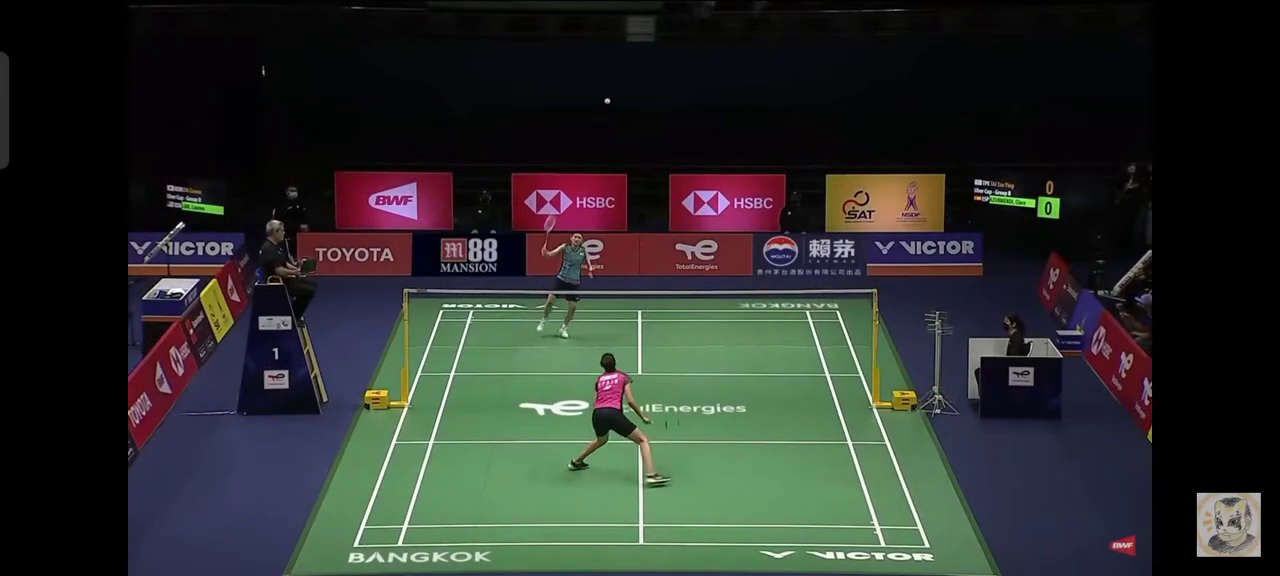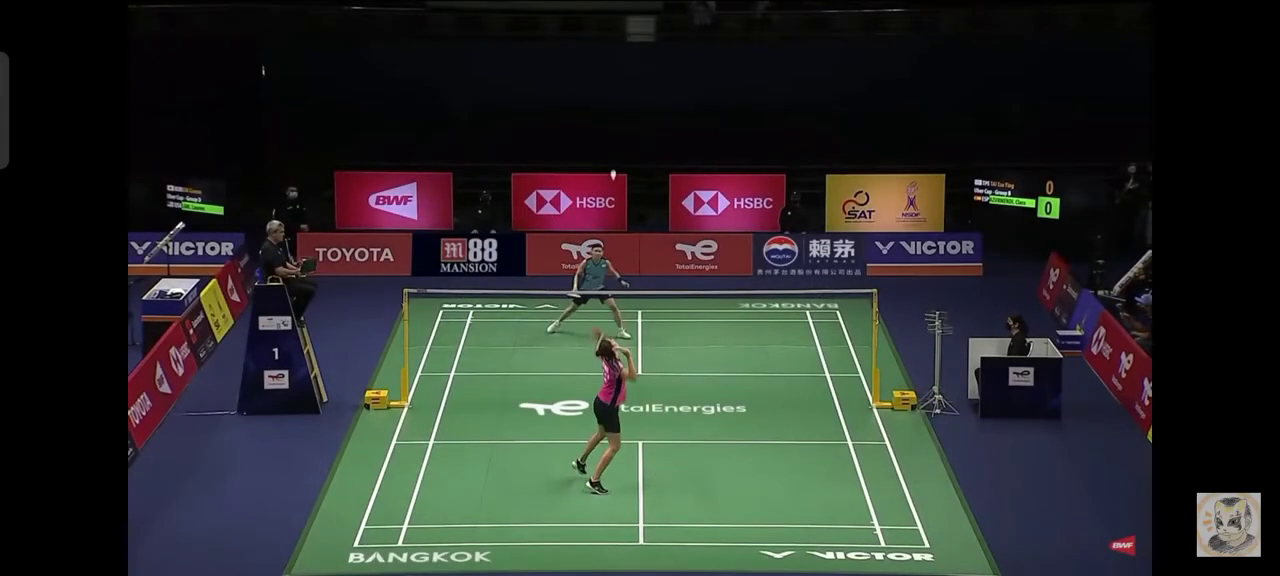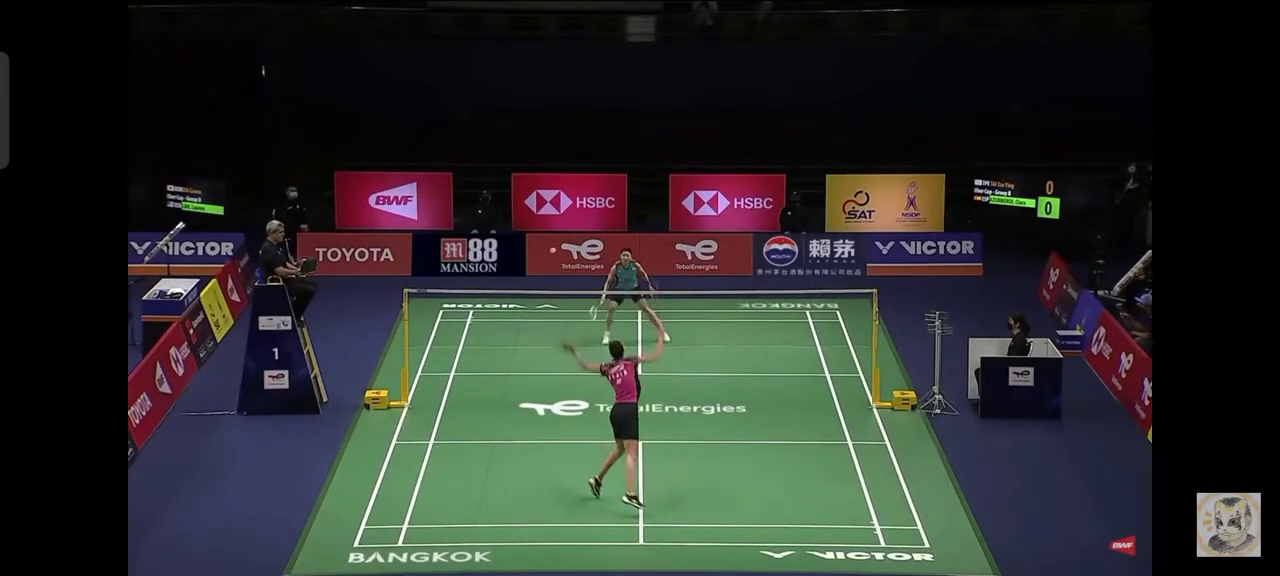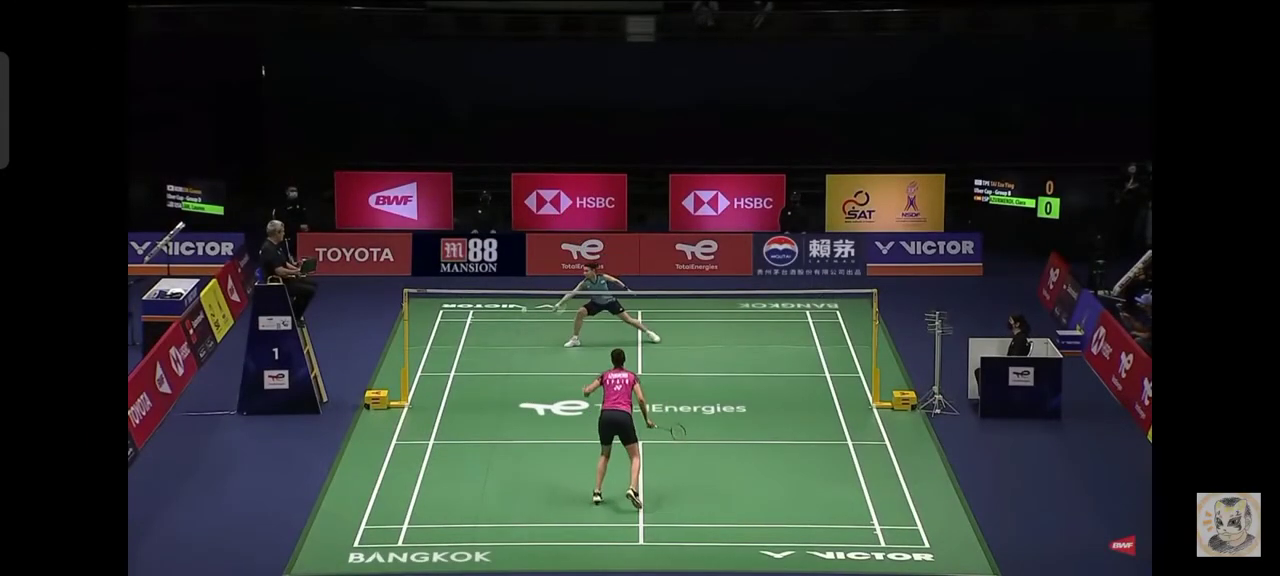
dt=0.4s
person 1, frame 1
left shoulder: (599, 379)
right shoulder: (623, 376)
right elbow: (631, 401)
right wrist: (643, 416)
left hip: (598, 414)
right hip: (613, 414)
left knee: (601, 440)
right knee: (643, 441)
left ankle: (576, 461)
right ankle: (651, 475)
person 1, frame 2
left shoulder: (606, 360)
right shoulder: (615, 365)
left elbow: (598, 349)
right elbow: (632, 377)
left wrist: (597, 338)
right wrist: (628, 355)
left hip: (600, 402)
right hip: (608, 407)
left knee: (601, 434)
right knee: (614, 447)
left ankle: (580, 461)
right ankle: (594, 481)
person 1, frame 3
left shoulder: (607, 368)
right shoulder: (630, 362)
left elbow: (586, 366)
right elbow: (656, 355)
left wrist: (574, 351)
right wrist: (660, 339)
left hip: (616, 411)
right hip: (628, 411)
left knee: (619, 447)
right knee: (632, 454)
left ankle: (597, 481)
right ankle: (630, 494)
person 1, frame 4
left shoulder: (605, 375)
right shoulder: (632, 376)
left elbow: (586, 392)
right elbow: (640, 399)
left wrist: (588, 393)
right wrist: (647, 419)
left hip: (606, 416)
right hip: (624, 418)
left knee: (605, 455)
right knee: (635, 458)
left ankle: (597, 492)
right ankle: (632, 489)
